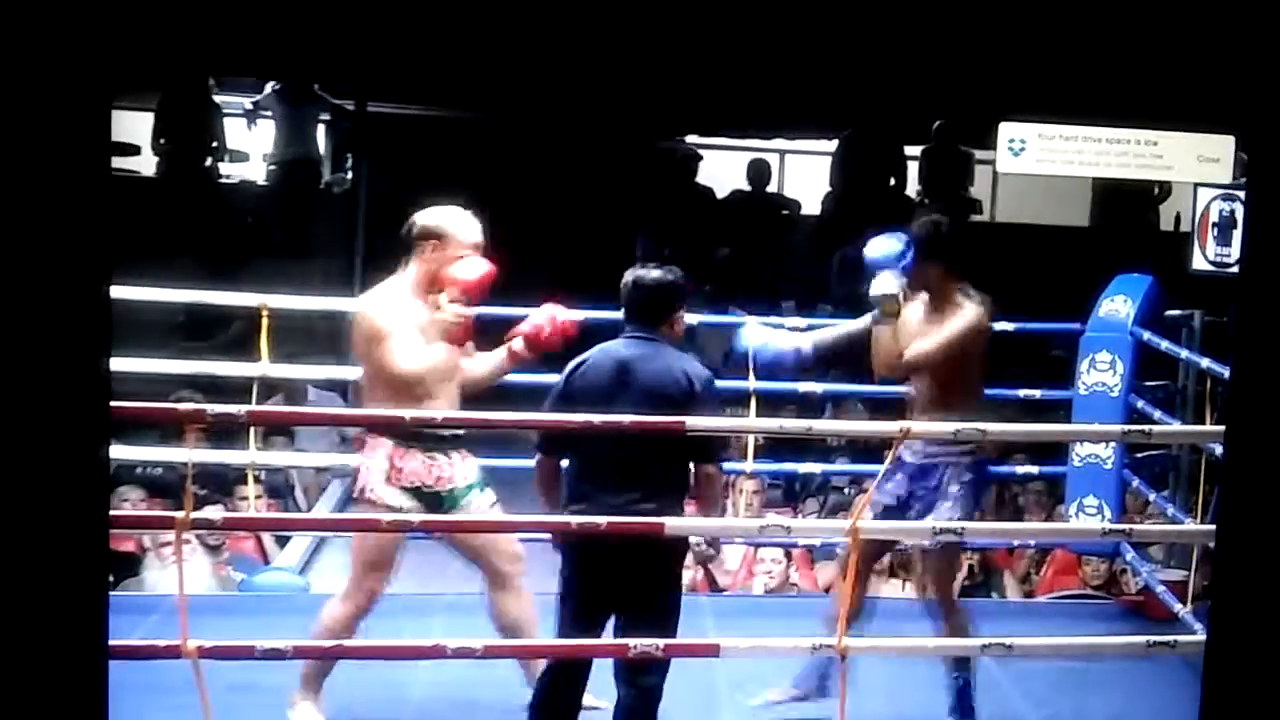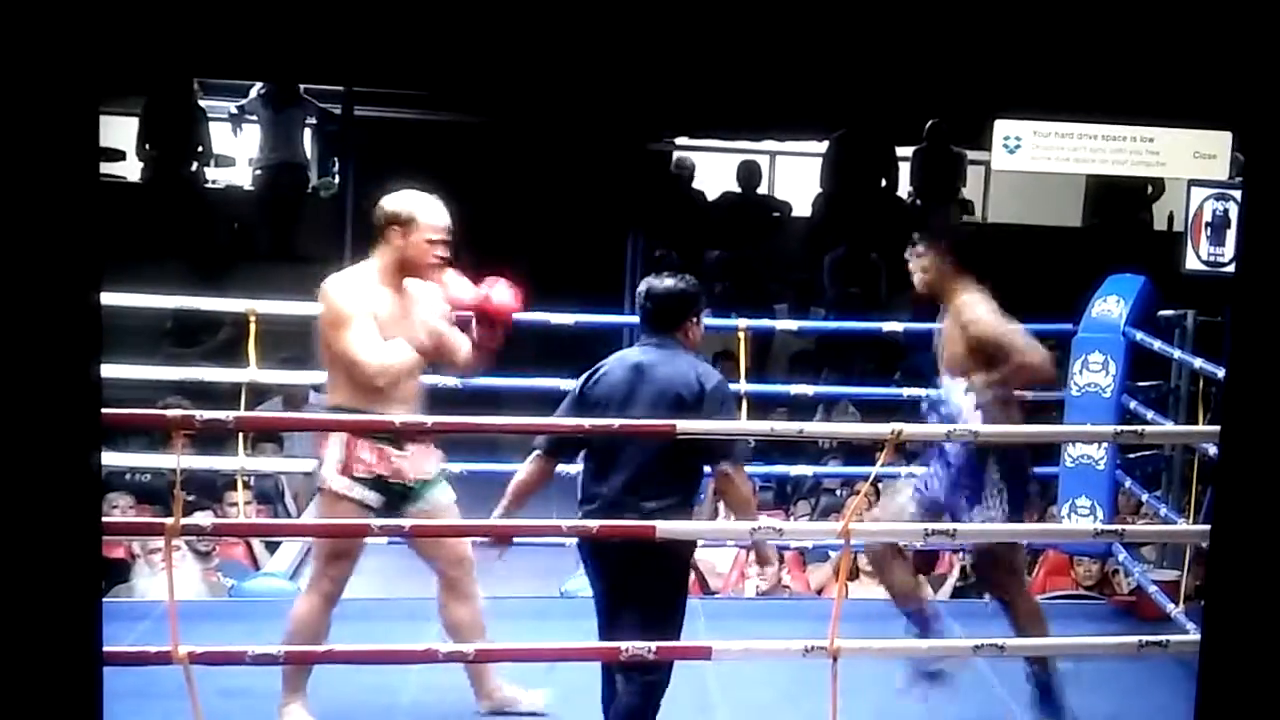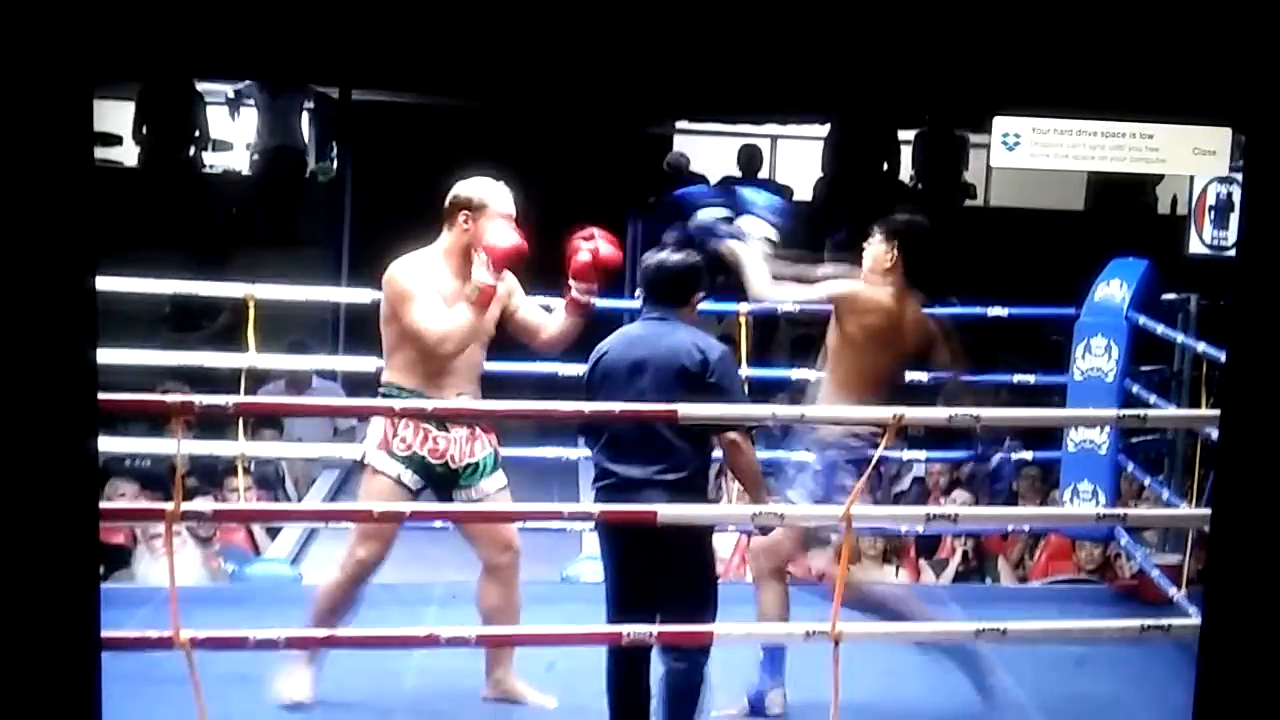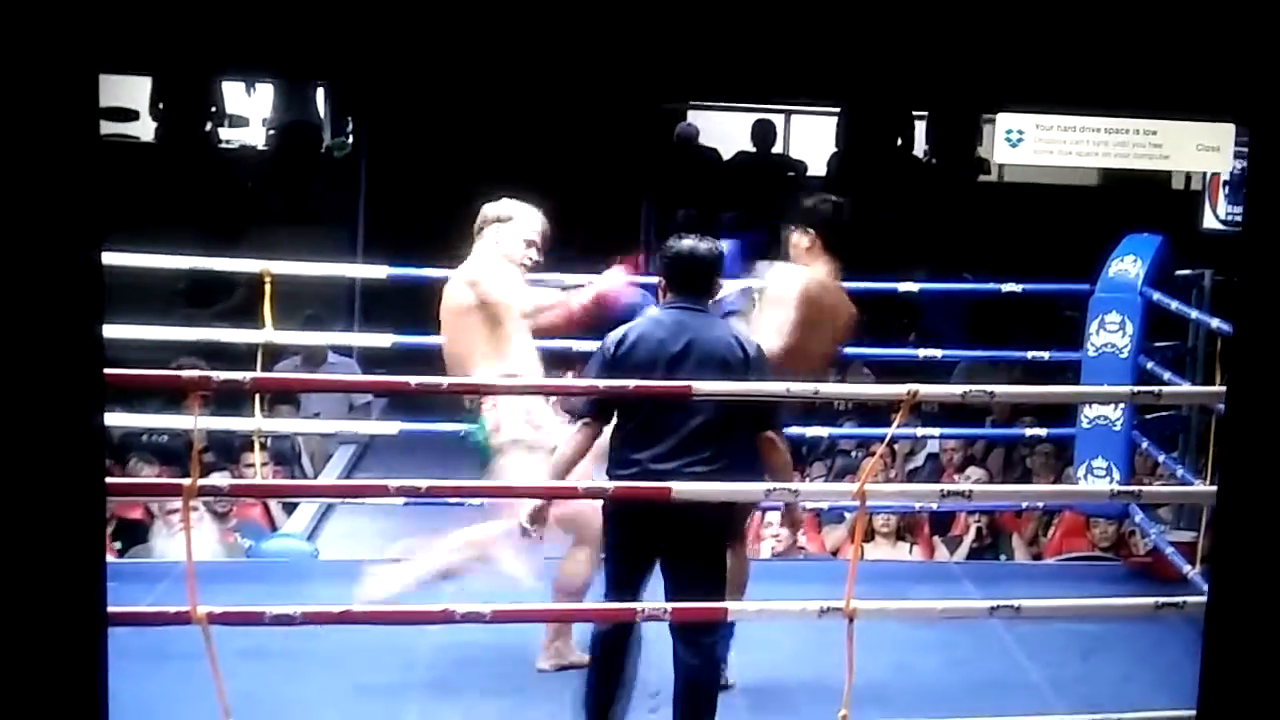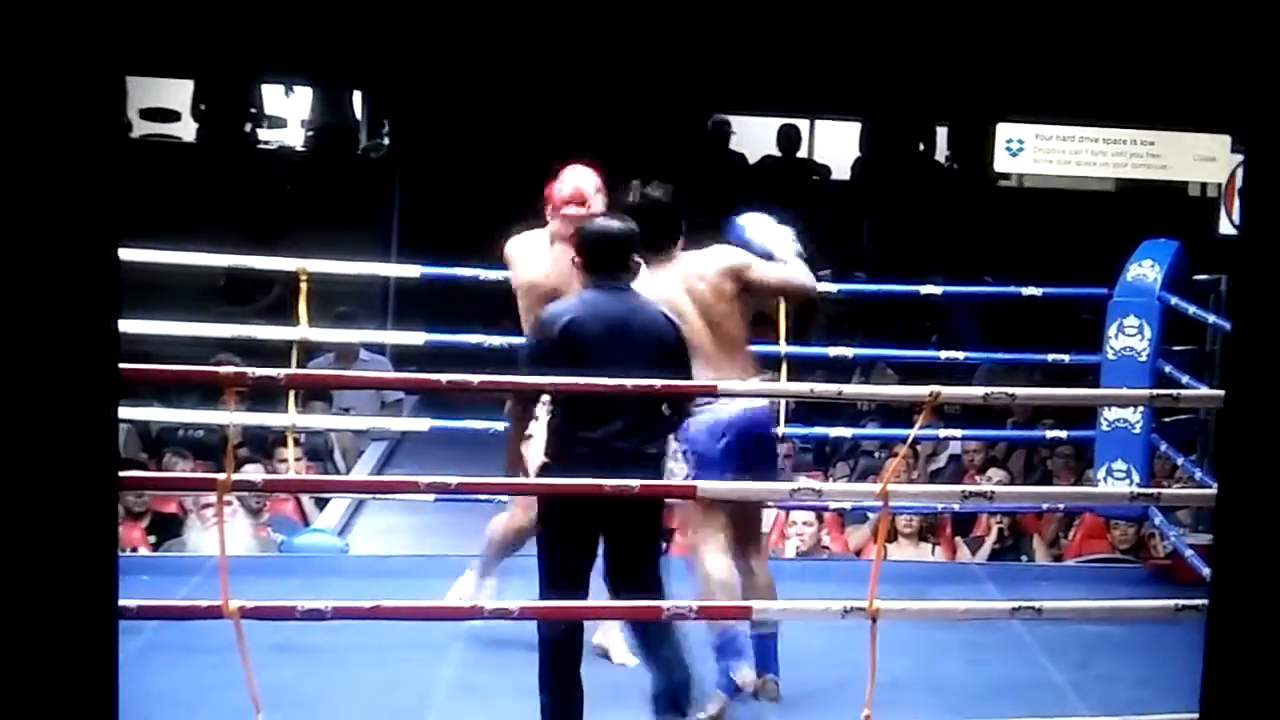
dt=0.5s
person 1, frame 1
left shoulder: (446, 303)
right shoulder: (381, 307)
left elbow: (466, 372)
right elbow: (414, 379)
left wrist: (521, 345)
right wrist: (449, 332)
left hip: (451, 459)
right hip: (395, 460)
left knee: (508, 563)
right knee: (363, 589)
person 1, frame 2
left shoulder: (422, 293)
right shoulder: (345, 292)
left elbow: (463, 361)
right elbow: (376, 373)
left wrist: (486, 333)
right wrist: (423, 333)
left hip: (413, 451)
right hip: (357, 452)
left knee: (459, 566)
right knee: (327, 581)
person 1, frame 3
left shoulder: (499, 281)
right shoulder: (409, 274)
left elbow: (550, 340)
right elbow: (446, 344)
left wrist: (581, 295)
right wrist: (477, 299)
left hip: (469, 435)
right hip: (407, 430)
left knee: (503, 554)
right knee: (363, 556)
left ankle: (502, 678)
right ankle: (303, 660)
person 1, frame 4
left shoulder: (495, 291)
right shoulder: (484, 272)
right elbow: (531, 306)
right wrist: (593, 295)
left hip: (529, 421)
right hip: (518, 414)
left knee: (588, 530)
left ankle: (558, 646)
person 1, frame 5
right shoulder: (526, 246)
right elbow: (538, 286)
right wrist: (561, 230)
right hip: (549, 394)
right knee: (528, 512)
left ankle: (610, 625)
right ankle: (479, 575)
person 2, frame 1
left shoulder: (971, 317)
right shoulder: (915, 303)
left elbow: (895, 367)
left wrist: (888, 307)
left hip: (953, 462)
right hip: (911, 454)
left knee: (937, 587)
right knee: (857, 558)
right ankle: (818, 676)
person 2, frame 2
left shoulder: (976, 310)
right shoulder: (955, 309)
left elbow: (1041, 365)
left wrist: (980, 393)
left hip: (989, 462)
right hip: (956, 454)
left knee: (1004, 583)
right knee: (879, 539)
person 2, frame 3
left shoulder: (859, 296)
right shoulder: (920, 321)
left elbow: (770, 295)
right elbow: (950, 371)
left wrist: (750, 243)
left hip: (840, 458)
right hip: (841, 452)
right knee: (770, 557)
left ankle: (956, 645)
person 2, frame 4
left shoulder: (791, 278)
right shoulder: (847, 311)
left elbow: (771, 350)
left wrist: (738, 313)
right knee: (735, 534)
right ankle: (717, 659)
person 2, frame 5
left shoulder: (636, 298)
right shoulder: (725, 260)
right elbow: (804, 286)
right wrist: (784, 244)
left hip: (708, 418)
right hip: (755, 409)
left knee: (708, 548)
right knee: (750, 545)
left ankle: (735, 668)
right ankle: (769, 671)
person 3, frame 1
left shoulder: (582, 367)
right shoulder: (692, 377)
left elbow: (546, 459)
right elbow: (708, 470)
left wrist: (563, 515)
left hip: (586, 532)
right hip: (653, 537)
left knee: (568, 653)
right knee: (641, 666)
person 3, frame 2
left shoulder: (601, 373)
right shoulder: (704, 382)
left elbow: (546, 455)
right elbow: (727, 472)
left wrist: (503, 512)
right wrist: (759, 540)
left hip: (599, 532)
right hip: (661, 538)
left knee: (617, 648)
right knee: (644, 664)
person 3, frame 3
left shoulder: (605, 350)
right shoulder: (708, 352)
right elbow: (731, 438)
right wrist: (762, 502)
left hip: (616, 508)
right hip: (679, 511)
right knee: (687, 638)
person 3, frame 4
left shoulder: (625, 338)
right shoulder: (741, 347)
left elbow: (588, 424)
right elbow: (767, 436)
left hip: (631, 498)
right hip: (701, 503)
left knee: (616, 614)
right knee: (698, 630)
person 3, frame 5
left shoulder: (557, 318)
right shoulder: (662, 323)
left elbow: (525, 399)
right elbow: (682, 403)
left hip: (571, 477)
right hip: (640, 479)
left knee: (562, 603)
right knee: (644, 598)
